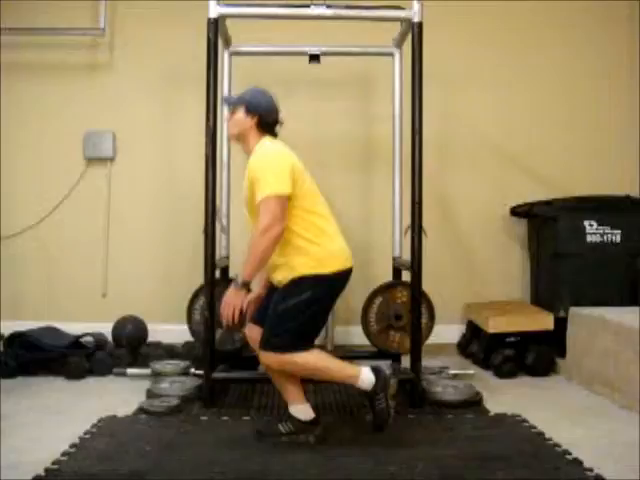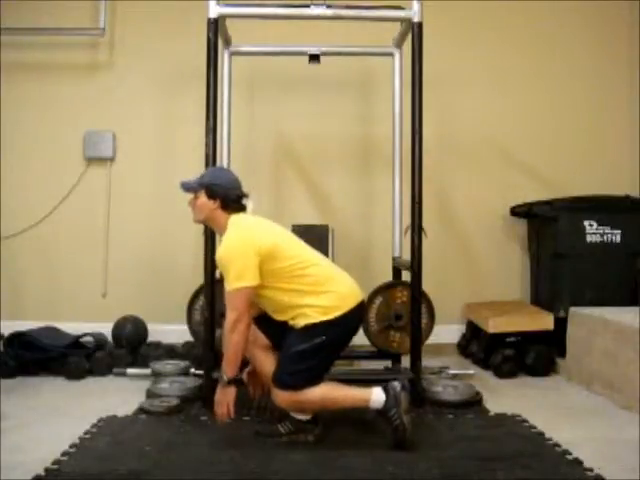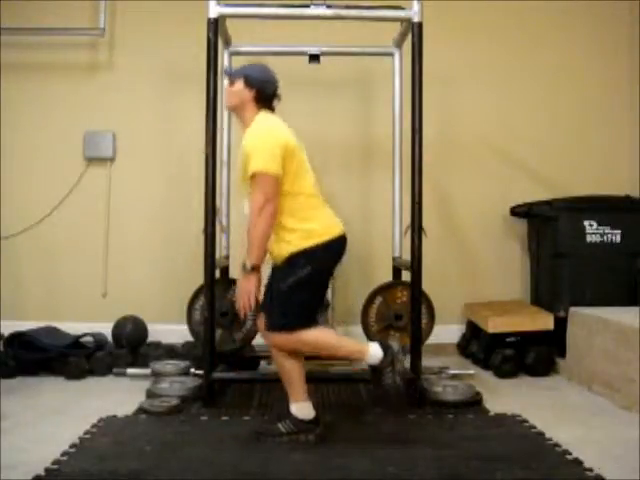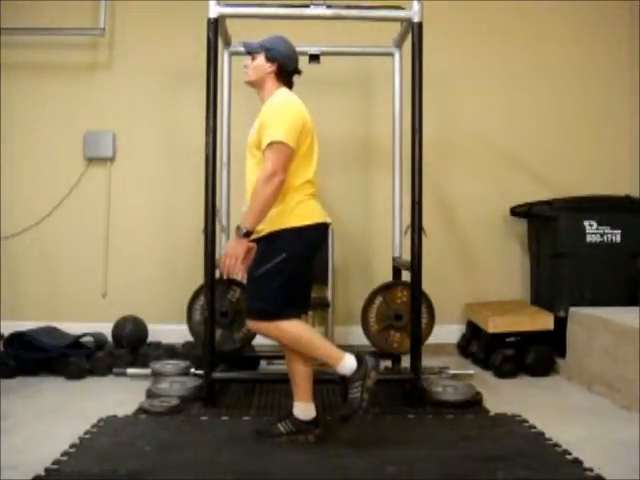
dt=0.7s
person 1, frame 1
left shoulder: (268, 157)
right shoulder: (266, 157)
left elbow: (271, 227)
right elbow: (274, 230)
left wrist: (240, 284)
right wrist: (260, 287)
left hip: (317, 268)
right hip: (303, 266)
left knee: (275, 354)
right knee: (257, 334)
left ankle: (370, 379)
right ankle: (302, 418)
person 1, frame 2
left shoulder: (235, 244)
right shoulder: (245, 228)
left elbow: (236, 319)
right elbow: (254, 301)
left wrist: (227, 382)
right wrist: (259, 365)
left hip: (331, 310)
right hip: (327, 301)
left knee: (287, 394)
right knee: (252, 339)
left ankle: (383, 398)
right ankle: (302, 419)
person 1, frame 3
left shoulder: (261, 134)
right shoulder: (265, 131)
left elbow: (264, 208)
right elbow: (269, 206)
left wrist: (250, 269)
right wrist: (256, 264)
left hip: (310, 243)
right hip: (305, 241)
left knee: (283, 332)
right knee: (277, 328)
left ankle: (377, 355)
right ankle: (302, 417)
person 1, frame 4
left shoulder: (281, 107)
right shoulder: (277, 108)
left elbow: (273, 177)
left wrist: (241, 233)
right wrist: (254, 238)
left hip: (291, 228)
right hip: (292, 228)
left knee: (263, 319)
right knee: (286, 322)
left ankle: (352, 366)
right ankle: (304, 417)
